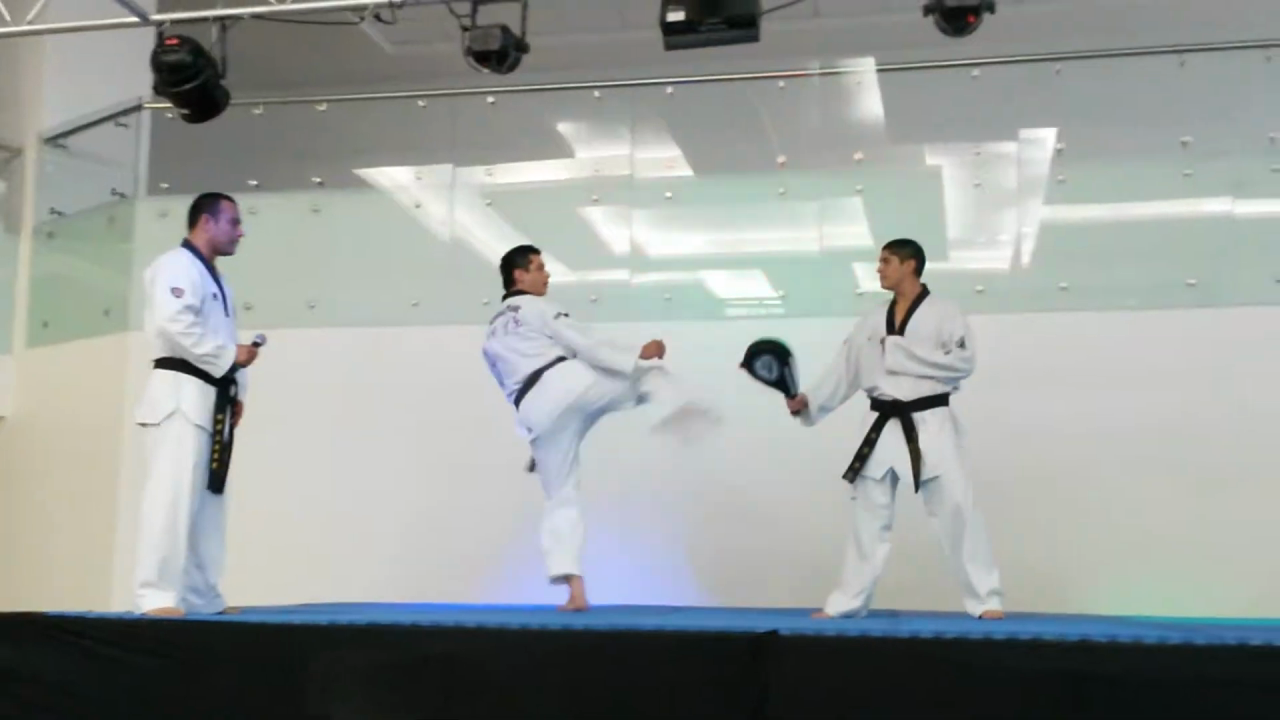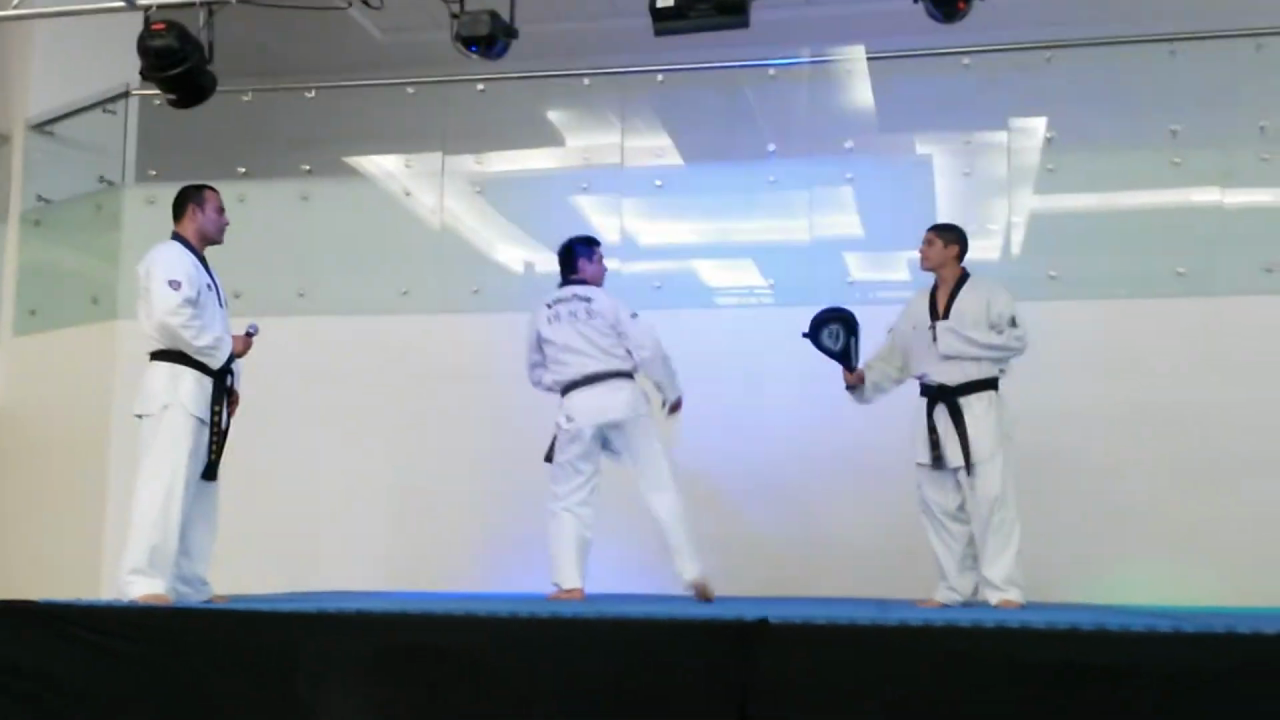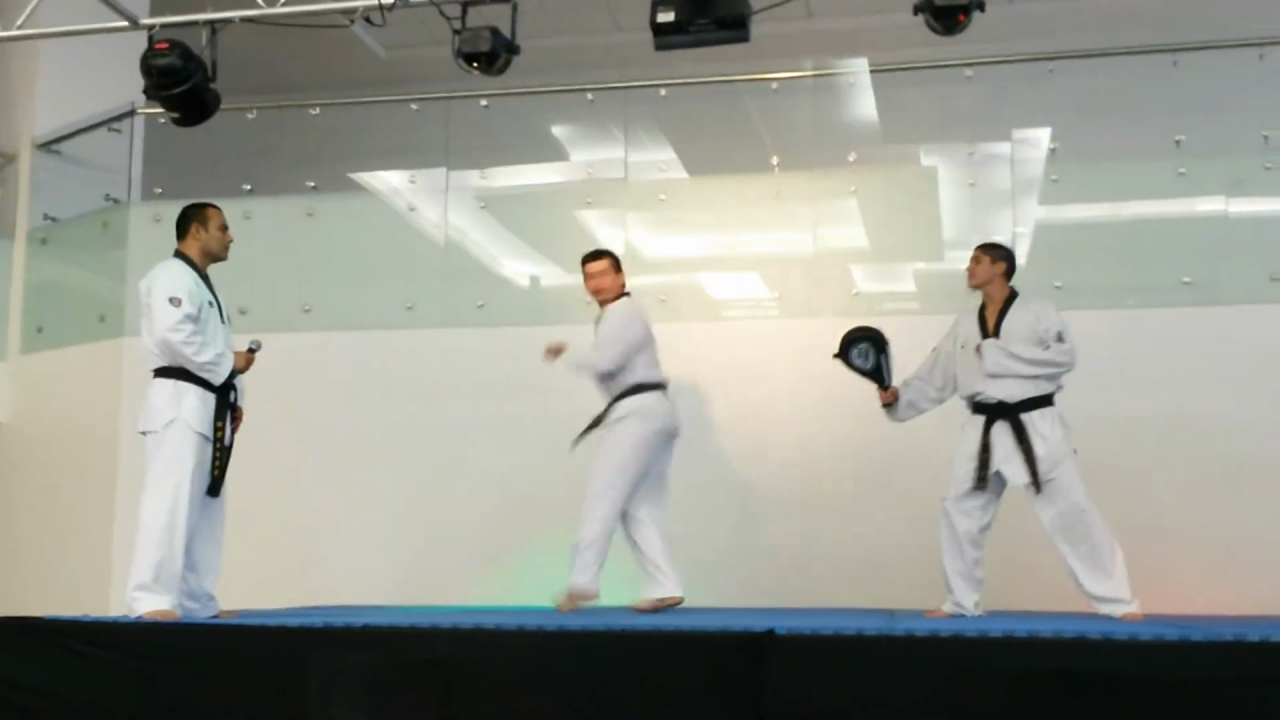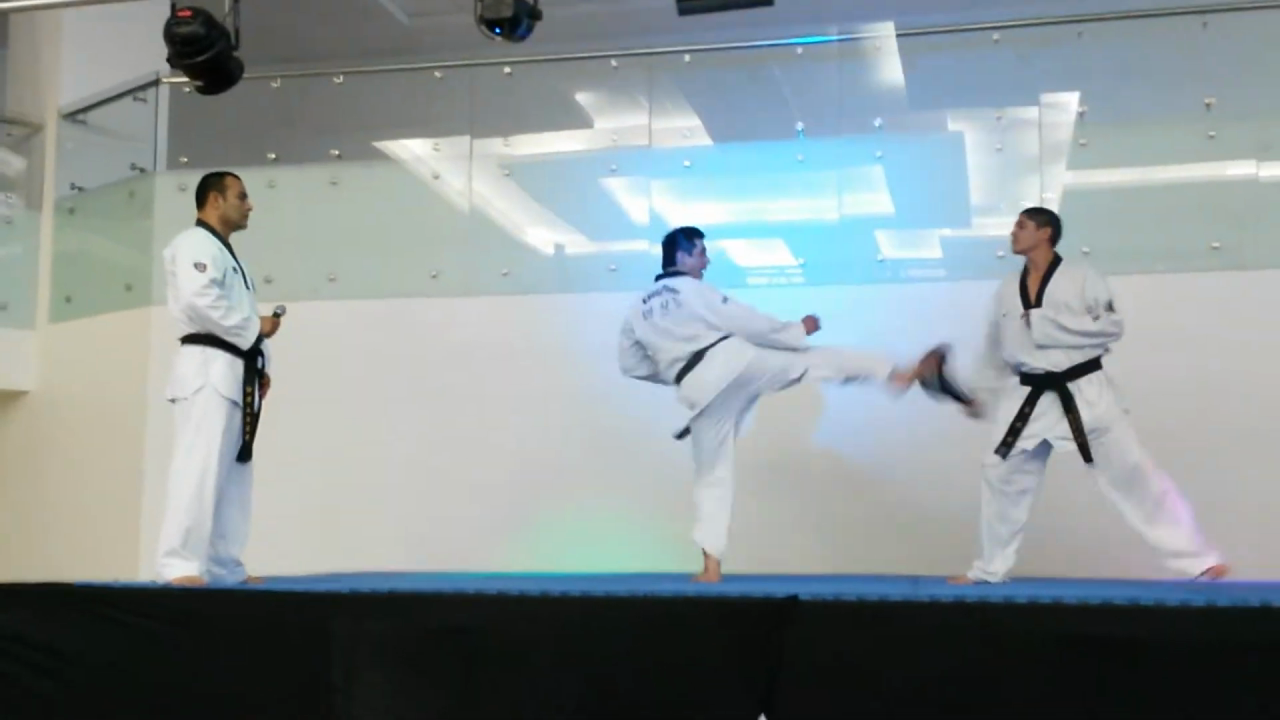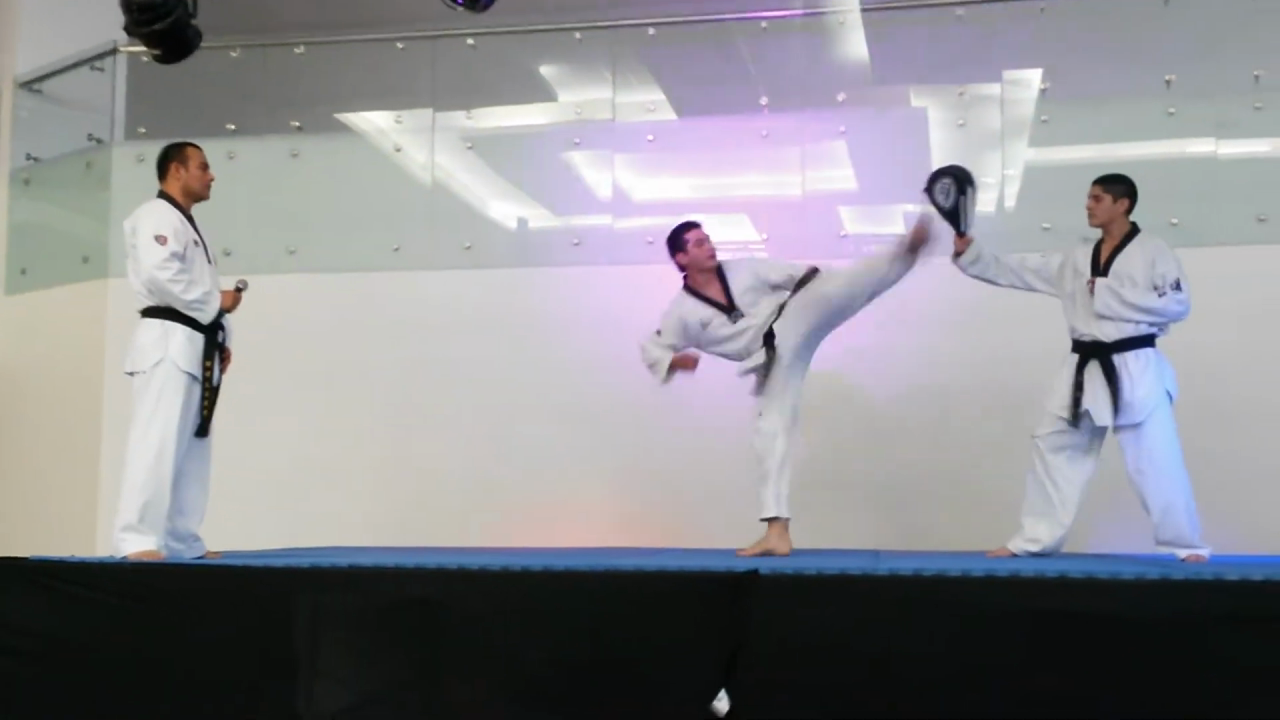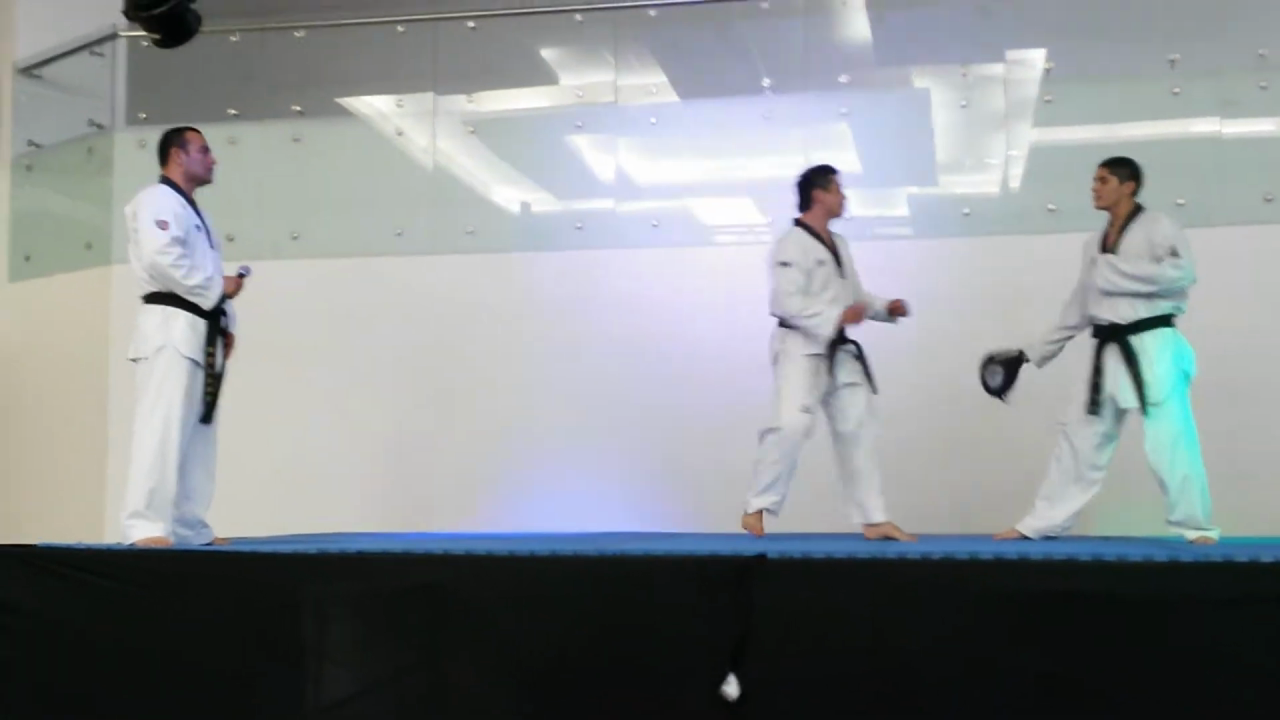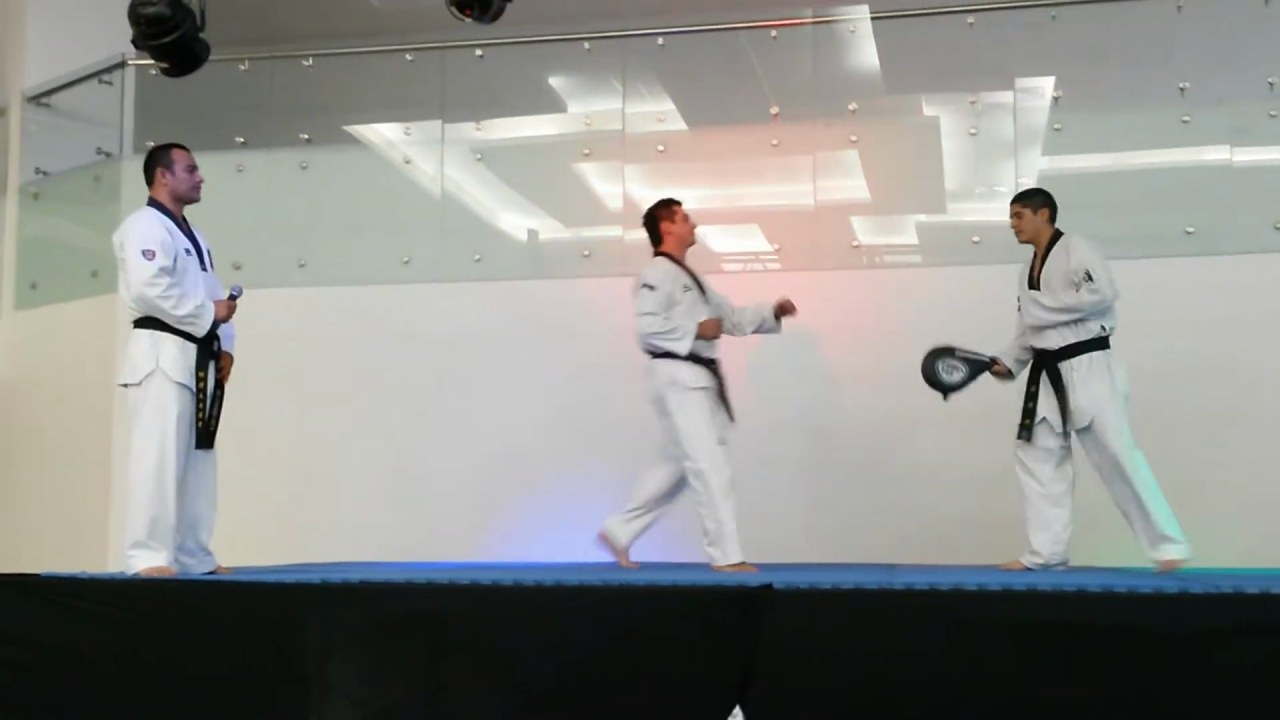
dt=0.7s
person 1, frame 1
left shoulder: (214, 278)
right shoulder: (177, 265)
right elbow: (173, 325)
left wrist: (235, 391)
right wrist: (230, 356)
left hip: (209, 400)
right hip: (180, 395)
left knee: (207, 500)
right knee: (173, 495)
left ankle: (199, 595)
right ankle: (156, 596)
person 1, frame 2
left shoulder: (200, 268)
right shoulder: (170, 258)
right elbow: (171, 318)
left wrist: (228, 382)
right wrist: (227, 347)
left hip: (202, 390)
right hip: (177, 386)
left knee: (199, 488)
right knee: (166, 483)
left ankle: (188, 584)
right ankle: (144, 582)
person 1, frame 3
left shoulder: (204, 286)
right shoulder: (173, 276)
right elbow: (173, 335)
left wrist: (232, 397)
right wrist: (229, 364)
left hip: (207, 406)
right hip: (180, 402)
left knee: (205, 506)
right knee: (170, 500)
left ankle: (195, 600)
right ankle: (150, 599)
person 1, frame 4
left shoulder: (226, 254)
right shoulder: (195, 243)
right elbow: (199, 301)
left wrist: (259, 365)
right wrist: (256, 327)
left hip: (234, 372)
right hip: (208, 368)
left knee: (234, 471)
right knee: (200, 466)
left ankle: (224, 565)
right ankle: (180, 564)
person 1, frame 5
left shoulder: (188, 227)
right shoulder: (156, 216)
right elbow: (160, 275)
left wrist: (219, 338)
right wrist: (216, 302)
left hip: (194, 346)
right hip: (168, 343)
left knee: (191, 447)
right knee: (157, 440)
left ankle: (181, 540)
right ankle: (136, 539)
person 1, frame 6
left shoulder: (192, 212)
right shoulder: (157, 201)
right elbow: (161, 259)
left wrist: (224, 323)
right wrist: (217, 288)
left hip: (199, 332)
right hip: (171, 328)
left knee: (197, 430)
right knee: (162, 427)
left ankle: (189, 526)
right ankle: (145, 526)
person 1, frame 7
left shoulder: (192, 235)
right shoulder: (144, 226)
left elbow: (211, 295)
right elbow: (148, 288)
left wrist: (223, 344)
right wrist: (207, 314)
left hip: (195, 358)
right hip: (162, 354)
left knee: (197, 460)
right knee: (159, 456)
left ankle: (192, 555)
right ankle: (148, 556)
person 2, frame 1
left shoulder: (943, 312)
right shoulder: (874, 320)
left elbow: (962, 362)
right elbow: (845, 371)
left wrist: (903, 355)
right wrist: (808, 402)
left hip: (929, 423)
right hip: (883, 427)
left knee: (955, 509)
right knee: (868, 516)
left ankle: (986, 600)
right ankle: (847, 601)
person 2, frame 2
left shoulder: (987, 294)
right shoulder: (917, 306)
left elbow: (1014, 341)
right elbow: (893, 360)
left wrist: (953, 338)
right wrist: (862, 379)
left hip: (976, 407)
right hip: (933, 410)
left knee: (990, 497)
right knee: (939, 503)
left ankle: (1002, 589)
right ankle: (956, 589)
person 2, frame 3
left shoulder: (1037, 312)
right shoulder: (963, 327)
left elbow: (1064, 356)
right elbow: (933, 380)
left wrist: (996, 354)
right wrist: (898, 397)
left hip: (1036, 425)
right hip: (986, 429)
left knee: (1073, 513)
right knee: (960, 511)
left ankle: (1117, 602)
right ankle: (961, 601)
person 2, frame 4
left shoulder: (1082, 277)
right shoulder: (1007, 291)
left elbow: (1111, 326)
right elbow: (997, 351)
left wrist: (1045, 323)
right wrist: (982, 396)
left hip: (1084, 391)
right hip: (1030, 397)
left knee: (1132, 471)
right knee: (1000, 474)
left ankle: (1196, 558)
right ankle: (990, 568)
person 2, frame 5
left shoulder: (1153, 251)
right shoulder: (1077, 257)
left elbow: (1177, 305)
right elbow: (1019, 272)
left wrist: (1110, 294)
right wrist: (969, 253)
left hip: (1135, 368)
right hip: (1085, 368)
left knee: (1154, 460)
right knee: (1053, 447)
left ankle: (1186, 544)
right ankle: (1035, 539)
person 2, frame 6
left shoulder: (1158, 226)
right shoulder: (1095, 244)
left elbow: (1180, 274)
right elbow: (1078, 308)
left wrist: (1114, 271)
right wrist: (1037, 352)
left hip: (1153, 347)
right hip: (1106, 351)
left knee: (1170, 442)
right knee: (1079, 436)
left ankle: (1196, 526)
right ankle: (1043, 523)
person 2, frame 7
left shoulder: (1075, 249)
right shoulder: (1030, 270)
left elbow: (1101, 295)
left wrist: (1041, 306)
right wrist: (1009, 361)
left hip: (1088, 367)
right hip: (1047, 374)
left knee: (1117, 457)
right knee: (1036, 459)
left ankle: (1166, 545)
right ankle: (1046, 553)
person 3, frame 1
left shoulder: (493, 333)
right shoulder: (536, 307)
left elbow: (507, 384)
right elbow: (580, 341)
right wrist: (636, 353)
left hip: (536, 412)
right hip: (570, 382)
left knee: (562, 500)
right knee: (649, 374)
left ankle: (575, 588)
right ankle: (680, 414)
person 3, frame 2
left shoulder: (542, 314)
right shoulder: (605, 301)
left elbow: (537, 374)
right elbow: (649, 350)
right wrist: (672, 392)
left hip: (578, 407)
right hip: (623, 398)
left knee: (569, 499)
right knee: (660, 487)
left ankle: (569, 583)
right ankle: (691, 573)
person 3, frame 3
left shoulder: (627, 312)
right shoulder: (594, 322)
left elbow: (602, 361)
left wrist: (563, 353)
left hip: (640, 412)
right hip: (634, 415)
left knee: (603, 500)
right knee: (640, 509)
left ankle: (582, 585)
right ankle: (666, 589)
person 3, frame 4
left shoulder: (638, 311)
right shoulder: (695, 291)
left elbow: (630, 364)
right elbow: (749, 324)
right wrist: (800, 330)
left hip: (701, 390)
right hip: (735, 362)
left knee: (711, 477)
right knee: (814, 360)
left ankle: (712, 563)
right ankle: (892, 374)
person 3, frame 5
left shoulder: (740, 270)
right shoulder: (678, 312)
left elbow: (788, 273)
right elbow: (651, 351)
right wrist: (672, 362)
left hip: (791, 327)
right hip: (769, 364)
left knee: (828, 292)
right knee: (771, 436)
left ankle: (905, 250)
right ankle: (778, 533)
person 3, frame 6
left shoulder: (837, 244)
right shoulder: (791, 245)
left elbow: (855, 296)
right elbow: (788, 302)
left wrist: (885, 309)
right wrist: (837, 319)
left hip: (840, 351)
right hip: (800, 349)
left knee: (858, 431)
right knee: (791, 426)
left ankle: (874, 520)
right ankle: (757, 506)
person 3, frame 7
left shoulder: (688, 278)
right shoulder: (657, 273)
left elbow: (730, 317)
right elbow: (645, 326)
left wrist: (770, 314)
right wrist: (695, 330)
left hip: (697, 380)
right hip: (674, 377)
left knee: (678, 467)
right knee: (710, 464)
left ankle: (618, 530)
right ankle: (726, 554)
